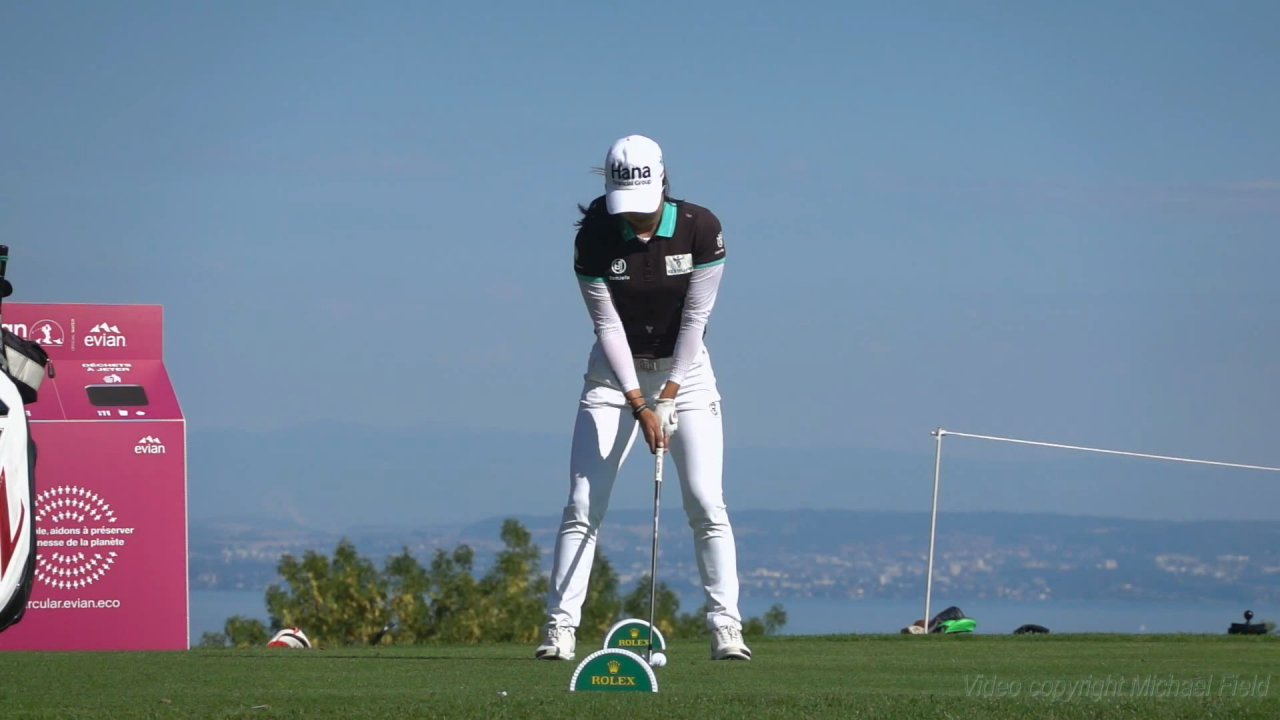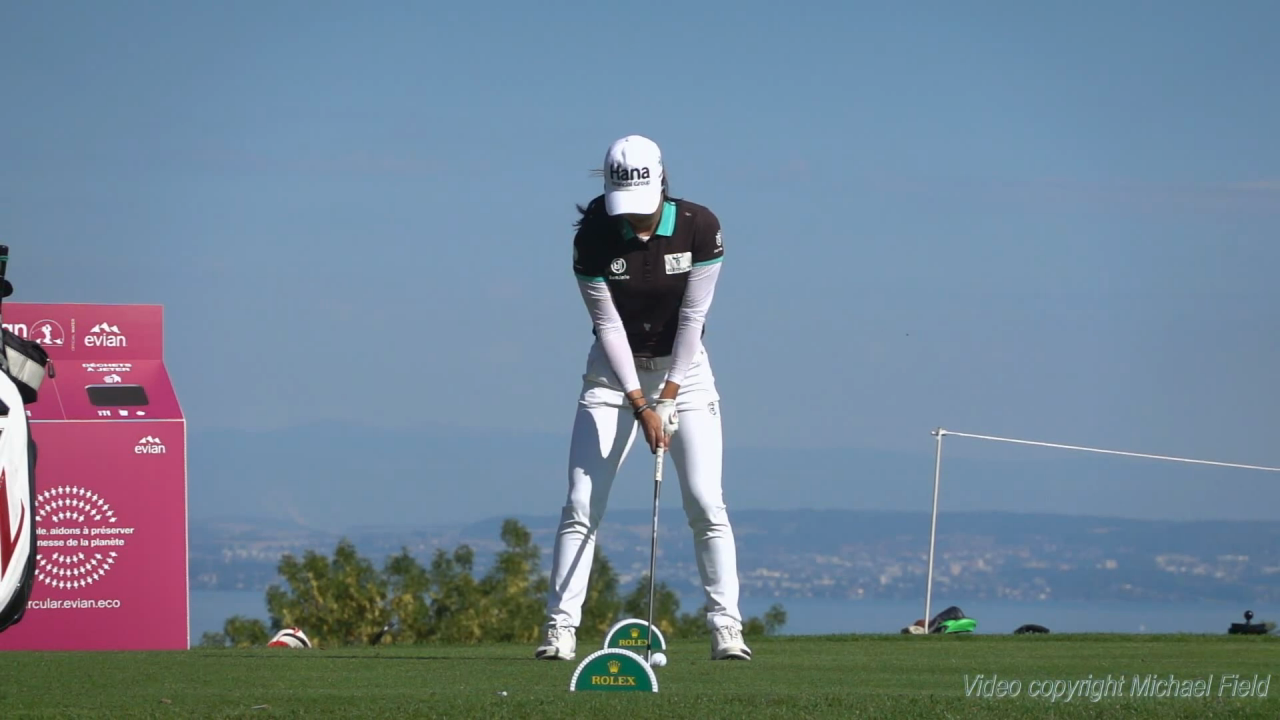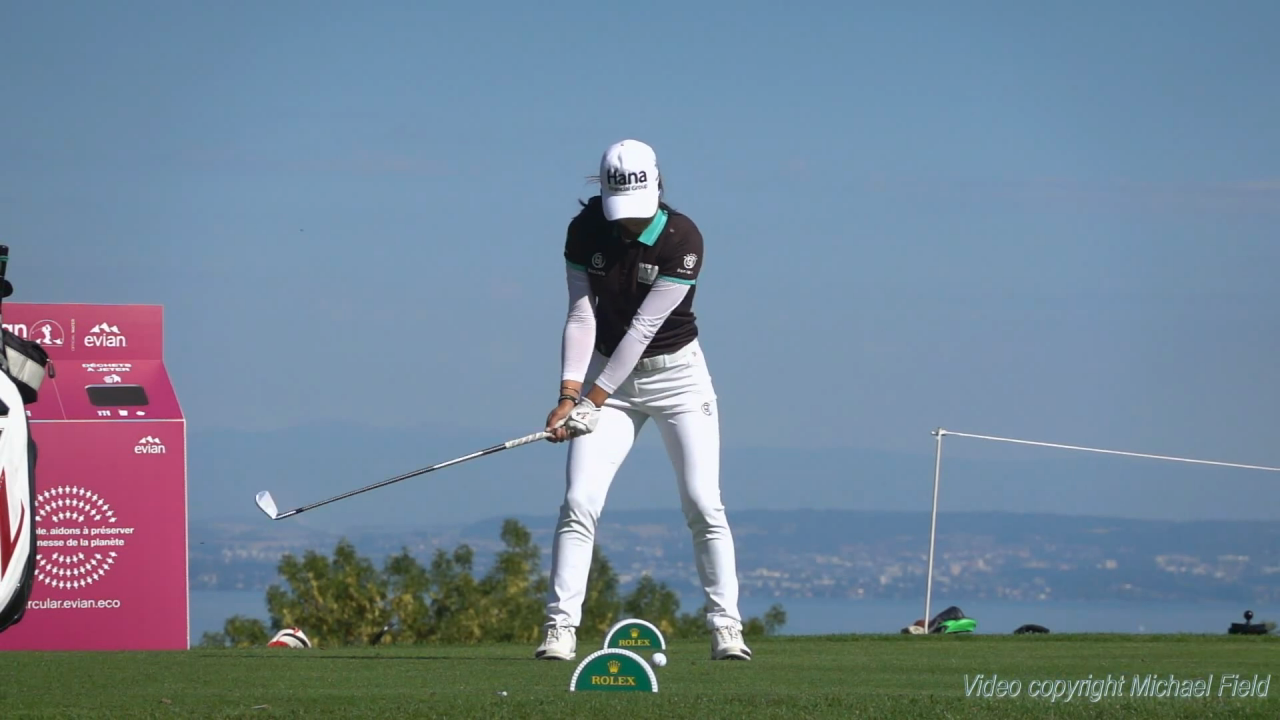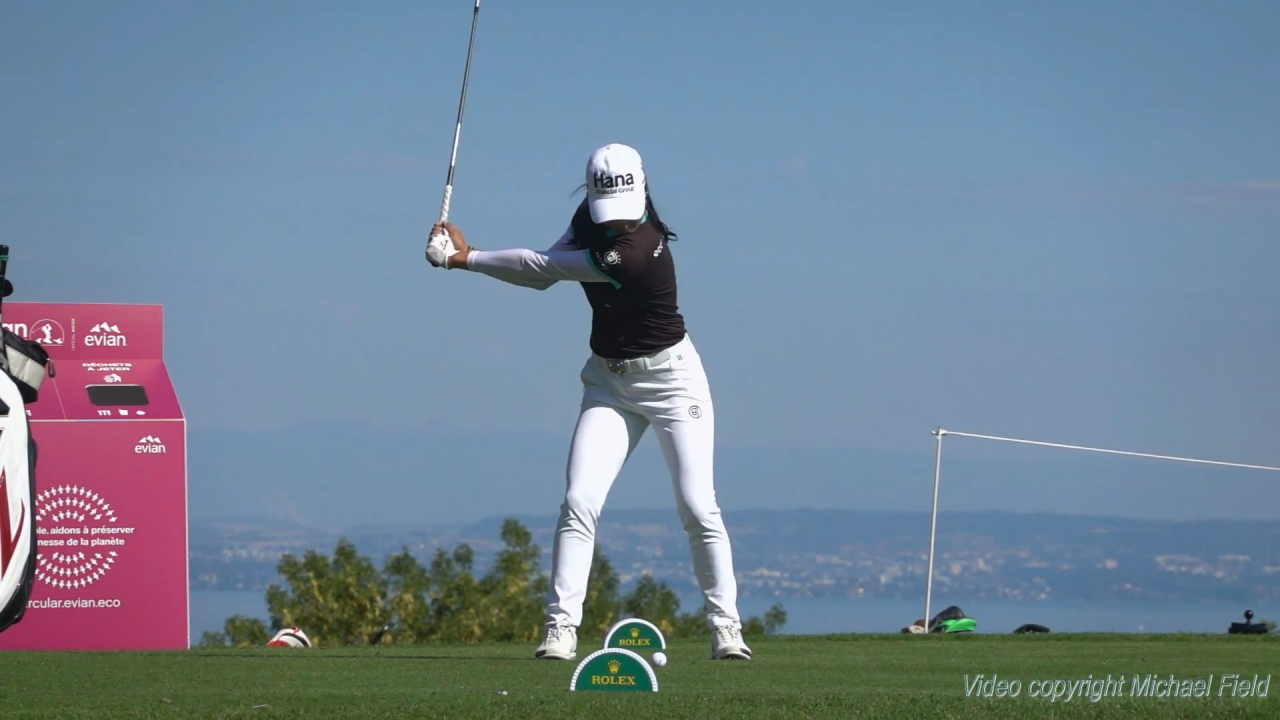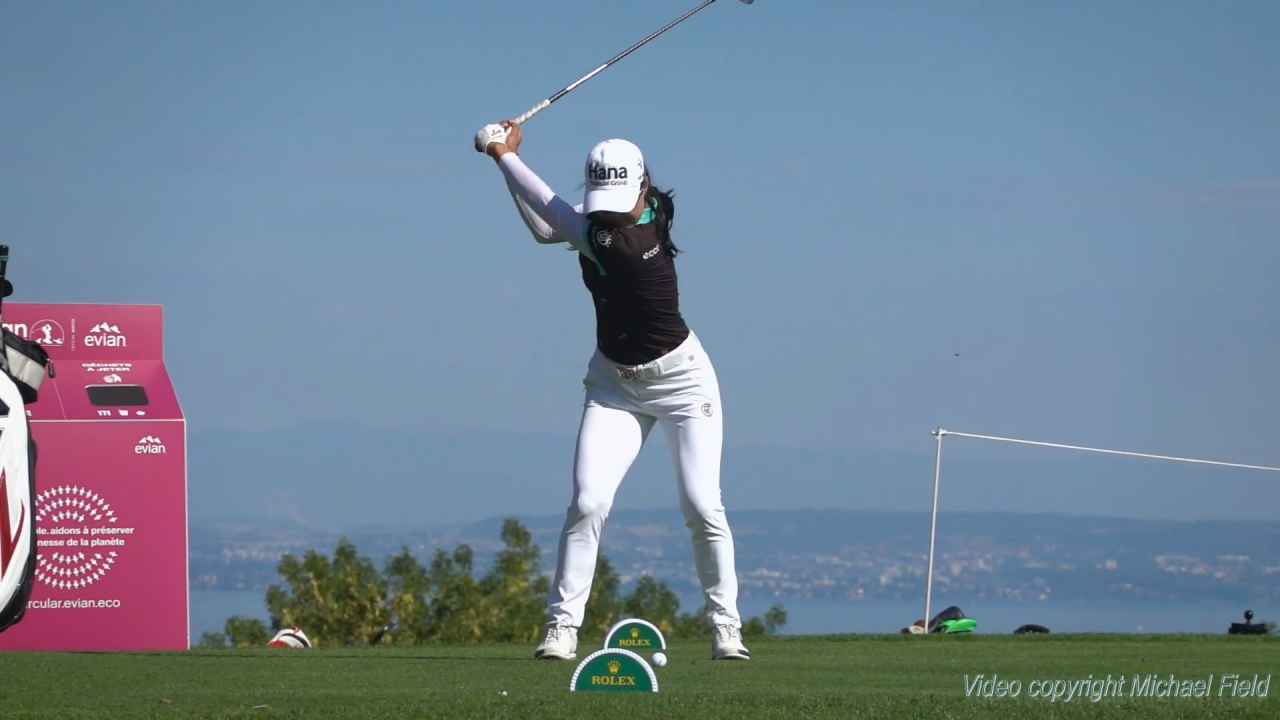
dt=1s
person 1, frame 1
left shoulder: (700, 228)
right shoulder: (594, 237)
left elbow: (695, 318)
right elbow: (608, 325)
left wrist: (666, 397)
right wrist: (638, 405)
left hip: (685, 371)
right hip: (615, 372)
left knee: (706, 502)
right knee: (583, 502)
left ankle: (726, 627)
right ankle: (560, 625)
person 1, frame 2
left shoulder: (699, 226)
right shoulder: (593, 237)
left elbow: (693, 316)
right elbow: (609, 325)
left wrist: (668, 396)
right wrist: (639, 405)
left hip: (683, 369)
right hip: (614, 371)
left knee: (705, 500)
right knee: (582, 501)
left ankle: (726, 627)
right ankle: (560, 625)
person 1, frame 3
left shoulder: (682, 238)
right shoulder: (585, 231)
left elbow: (643, 326)
right elbow: (581, 317)
left wrist: (592, 398)
right wrist: (569, 393)
left hip: (676, 373)
right hip: (605, 371)
left knee: (702, 503)
right knee: (579, 501)
left ankle: (727, 626)
right ankle: (560, 626)
person 1, frame 4
left shoulder: (637, 253)
right shoulder: (591, 216)
left elbow: (543, 267)
right elbow: (544, 274)
left wrist: (467, 259)
right wrist: (469, 254)
left hip: (670, 378)
right hip: (608, 381)
left knee: (696, 506)
right knee: (579, 502)
left ankle: (726, 626)
right ankle: (561, 627)
person 1, frame 5
left shoulder: (622, 244)
right shoulder: (612, 217)
left elbow: (553, 212)
right elbow: (546, 227)
left wrist: (505, 154)
right wrist: (508, 155)
left hip: (680, 379)
right hip: (615, 383)
left knee: (701, 505)
right knee: (589, 502)
left ankle: (726, 625)
right ankle: (563, 626)
